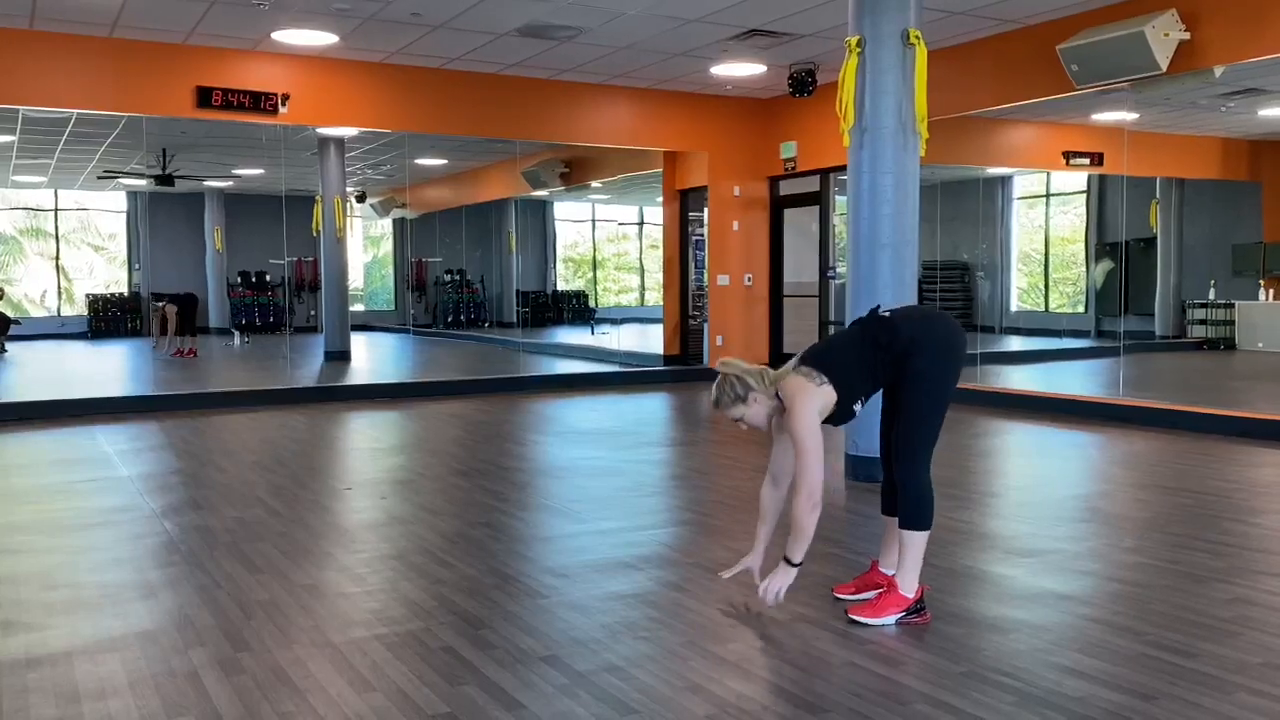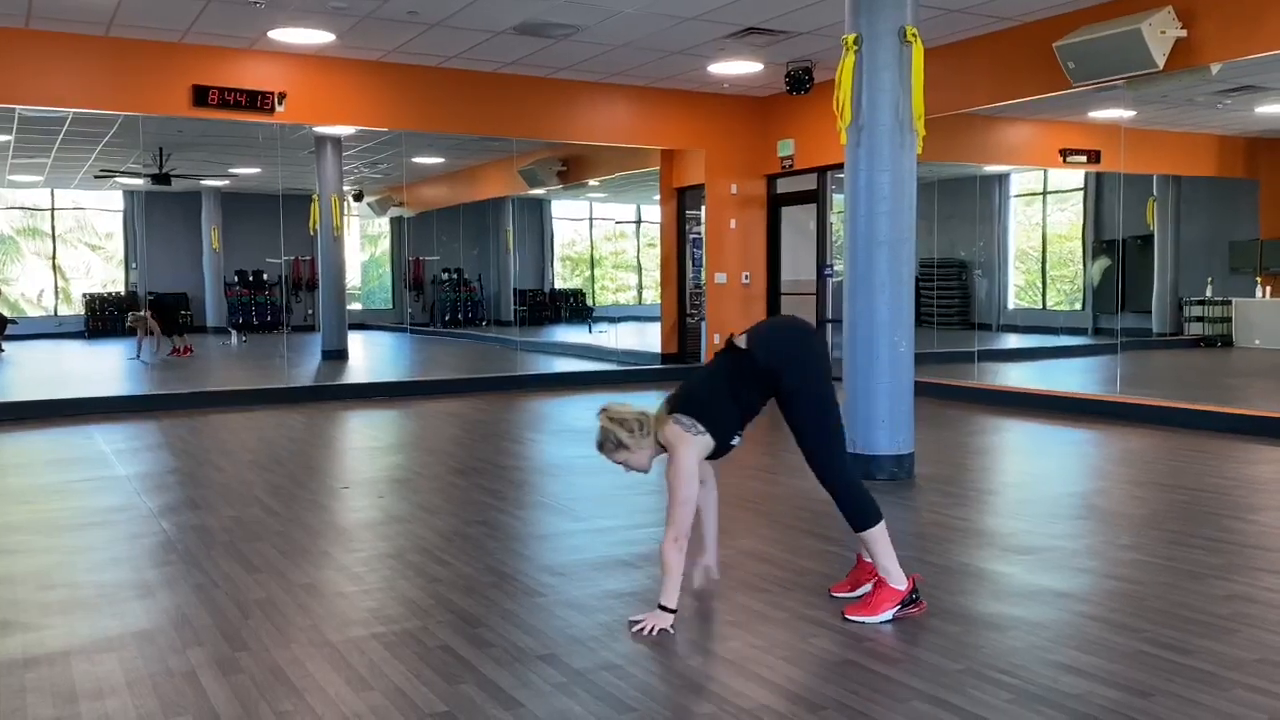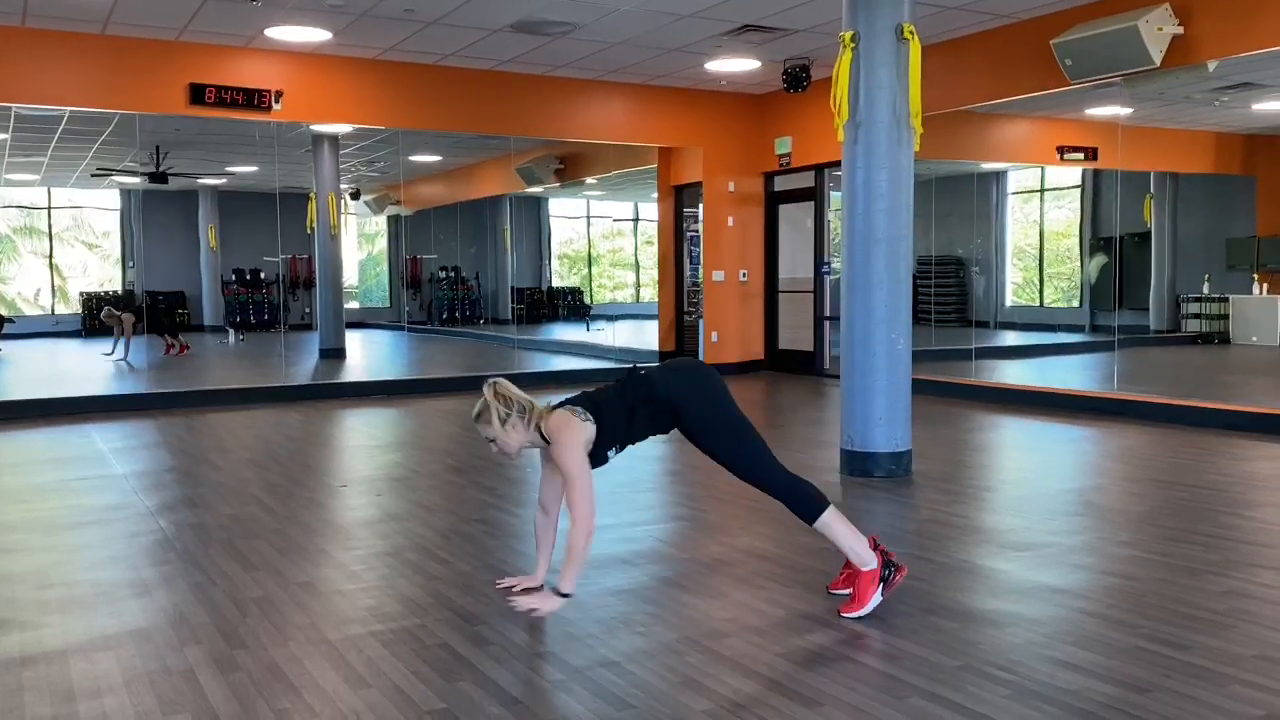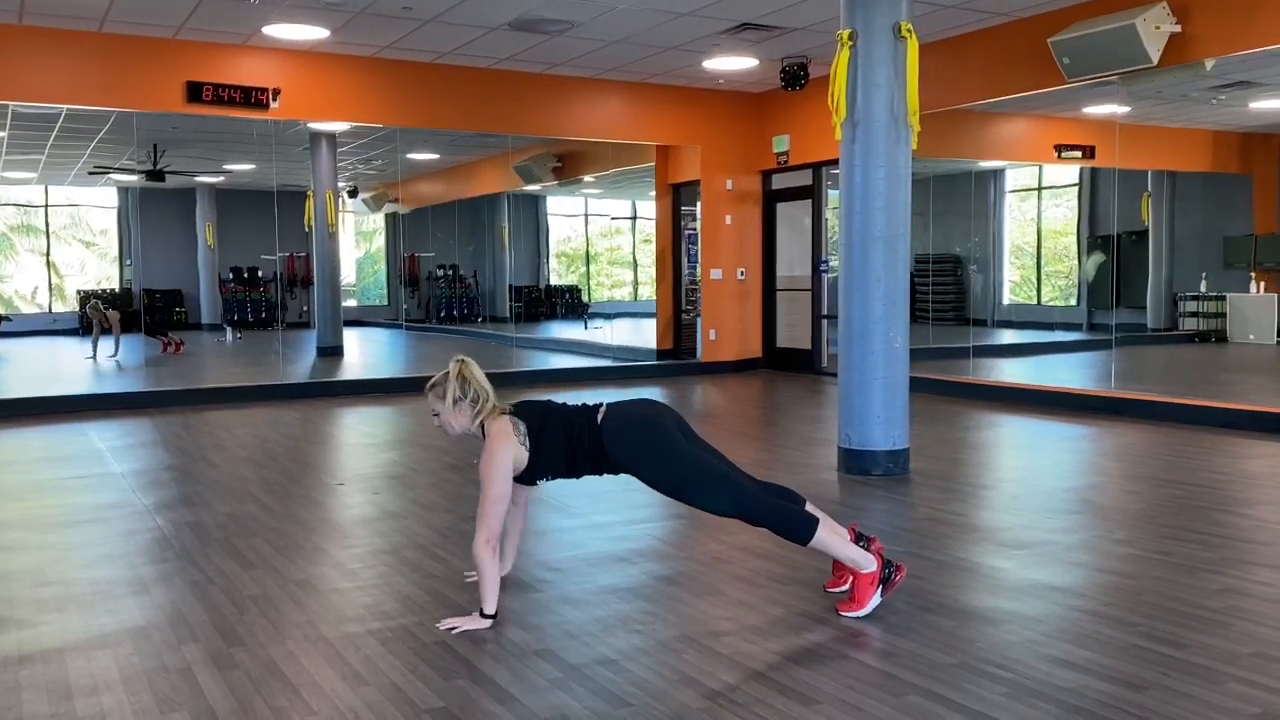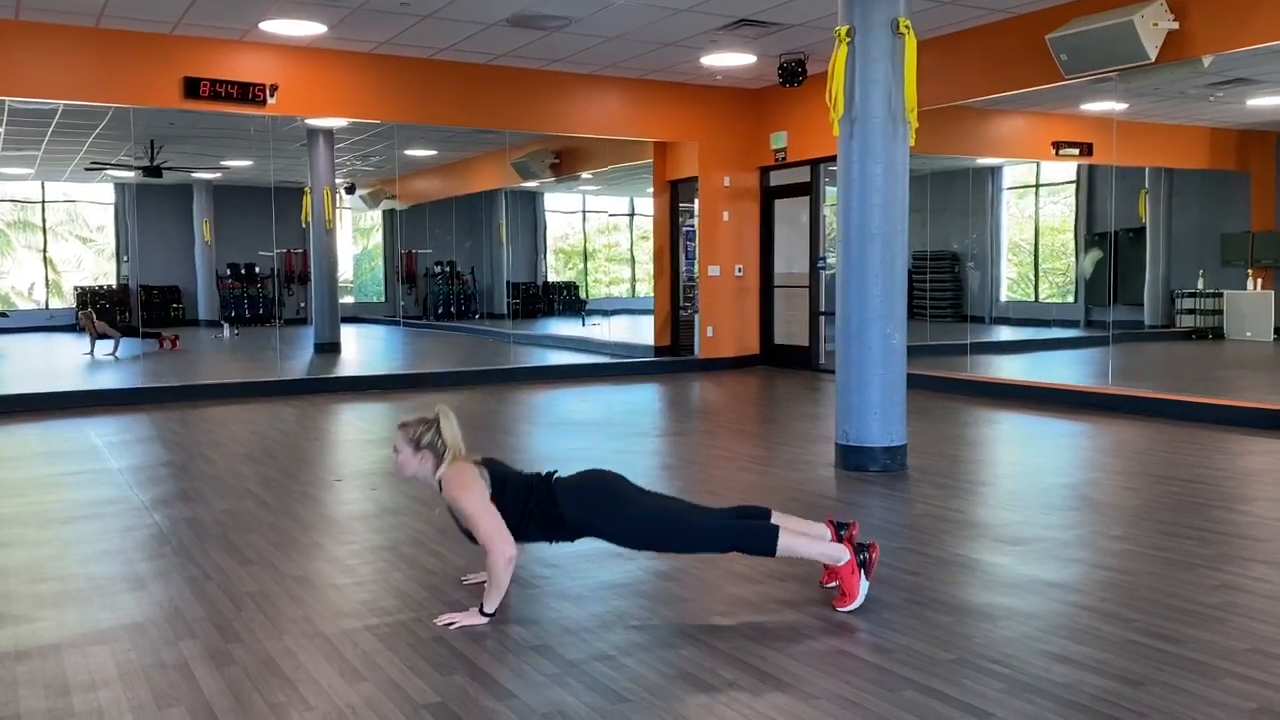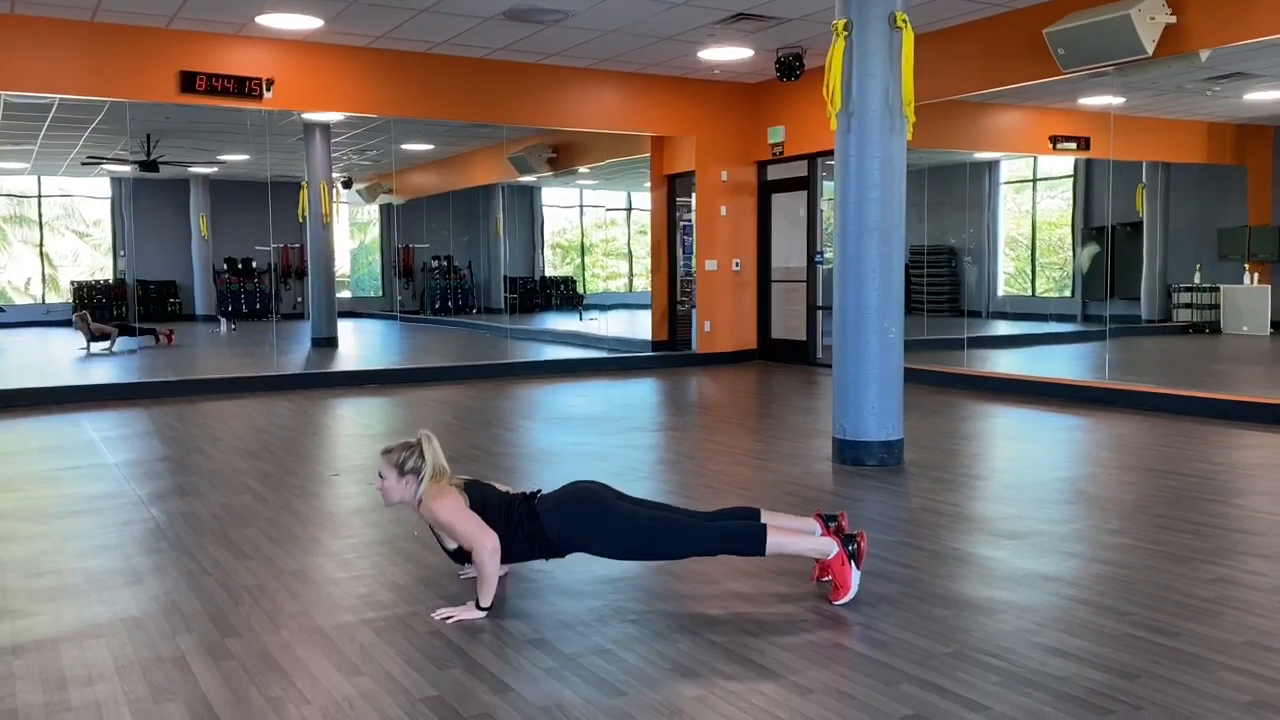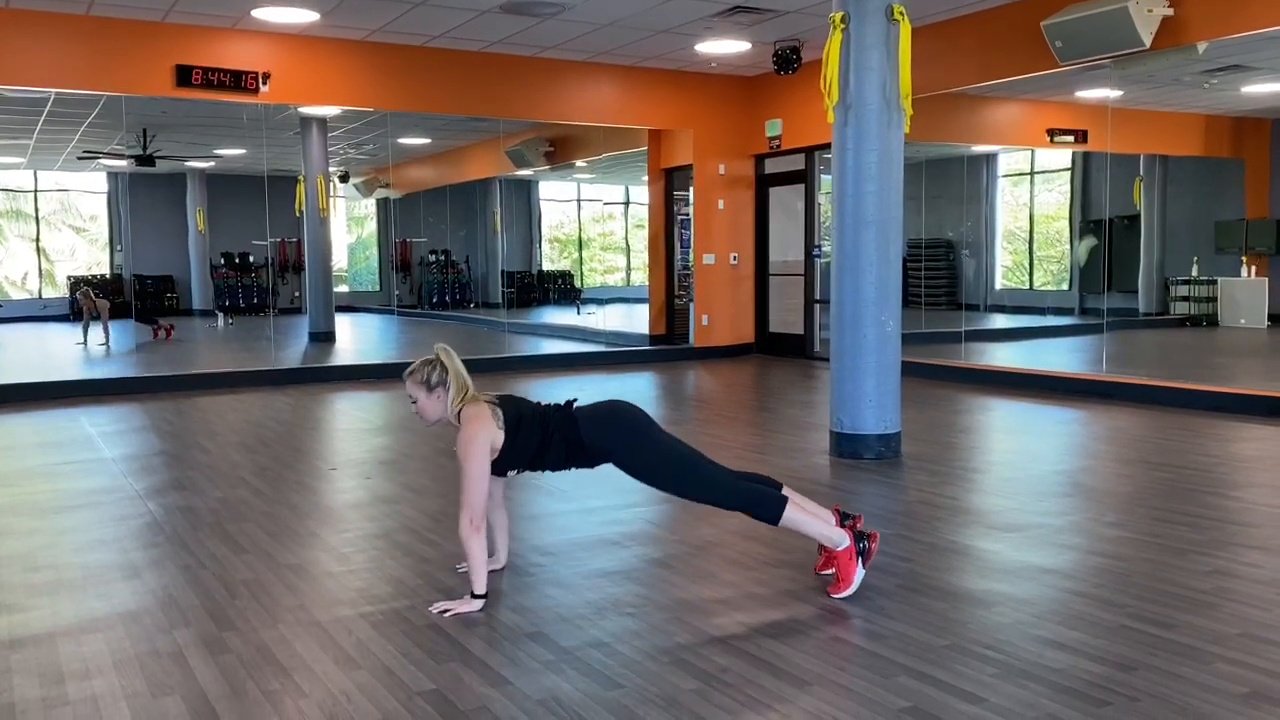
dt=0.7s
person 1, frame 1
left shoulder: (800, 404)
right shoulder: (781, 400)
left elbow: (809, 498)
right elbow: (774, 483)
left wrist: (790, 565)
right wrist: (757, 553)
left hip: (933, 342)
right hip: (907, 347)
left knee: (909, 466)
right knee: (893, 463)
left ankle: (906, 593)
right ankle: (886, 573)
person 1, frame 2
left shoulder: (680, 443)
right shoulder: (666, 425)
left elbow: (677, 536)
right elbow: (703, 483)
left wrist: (667, 608)
right wrist: (710, 552)
left hip: (791, 353)
right hip: (776, 347)
left knee: (831, 469)
right knee: (828, 465)
left ankle: (897, 586)
right ankle: (869, 564)
person 1, frame 3
left shoulder: (562, 434)
right shoulder: (547, 431)
left elbow: (583, 518)
right elbow: (548, 507)
left wrist: (562, 591)
right wrist: (538, 573)
left hip: (685, 392)
right hip: (674, 396)
left knee: (770, 476)
right knee: (764, 477)
left ankle: (871, 564)
right ankle: (860, 549)
person 1, frame 4
left shoulder: (498, 445)
right shoulder: (506, 422)
left elbow: (485, 537)
right elbow: (517, 499)
left wrist: (485, 613)
right wrist: (504, 564)
left hip: (634, 442)
right hip: (641, 420)
left knee: (747, 503)
right knee: (747, 489)
left ankle: (868, 566)
right ankle: (852, 540)
person 1, frame 5
left shoulder: (456, 487)
right shoulder: (463, 470)
left elbow: (500, 547)
left wrist: (484, 611)
right wrist: (500, 570)
left hip: (590, 508)
right hip: (591, 495)
left knee: (717, 534)
right knee: (718, 520)
left ankle: (845, 555)
right ankle: (831, 531)
person 1, frame 6
left shoulder: (435, 506)
right shoulder: (450, 487)
left elbow: (487, 543)
left wrist: (481, 605)
right wrist: (496, 564)
left hip: (574, 523)
right hip: (577, 504)
left knee: (706, 537)
right knee: (706, 523)
left ankle: (833, 548)
right ankle: (821, 525)
person 1, frame 7
left shoulder: (471, 429)
right shoulder: (479, 412)
left elbow: (472, 516)
right elbow: (493, 492)
left wrist: (477, 594)
right wrist: (498, 557)
left hip: (612, 433)
right hip: (612, 422)
left knee: (724, 490)
right knee: (725, 483)
left ankle: (844, 542)
right ankle: (837, 521)
